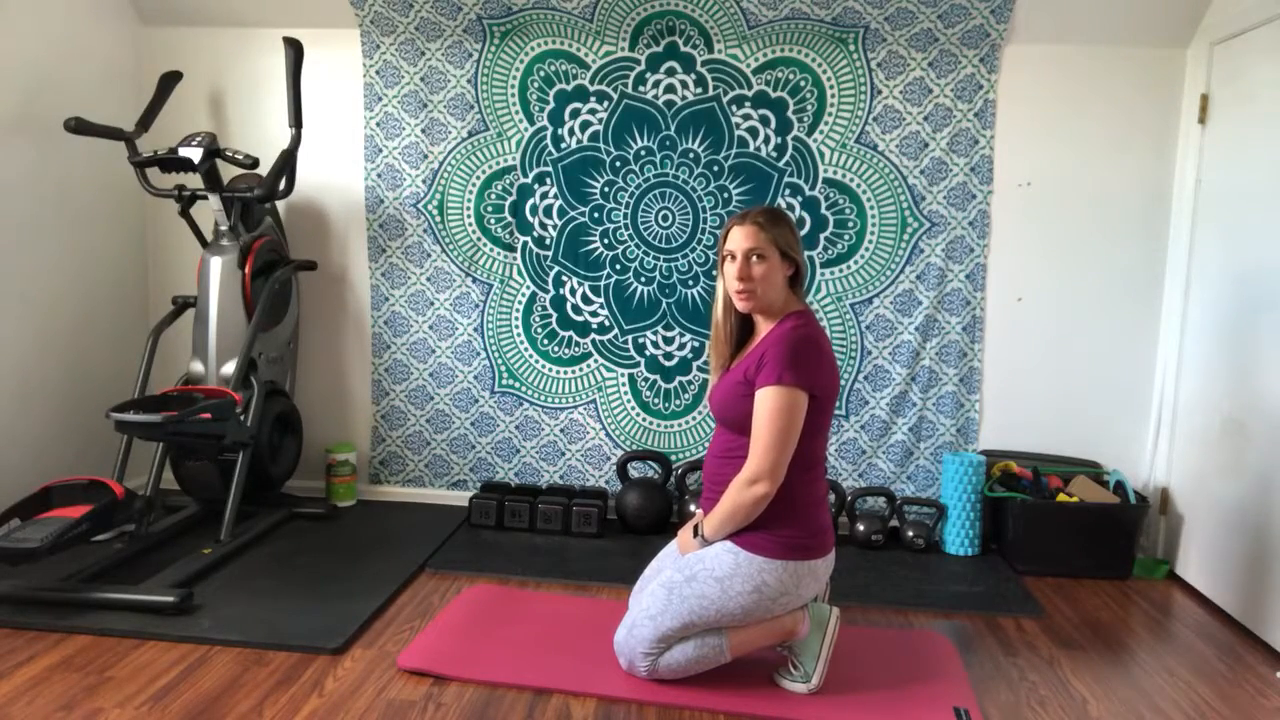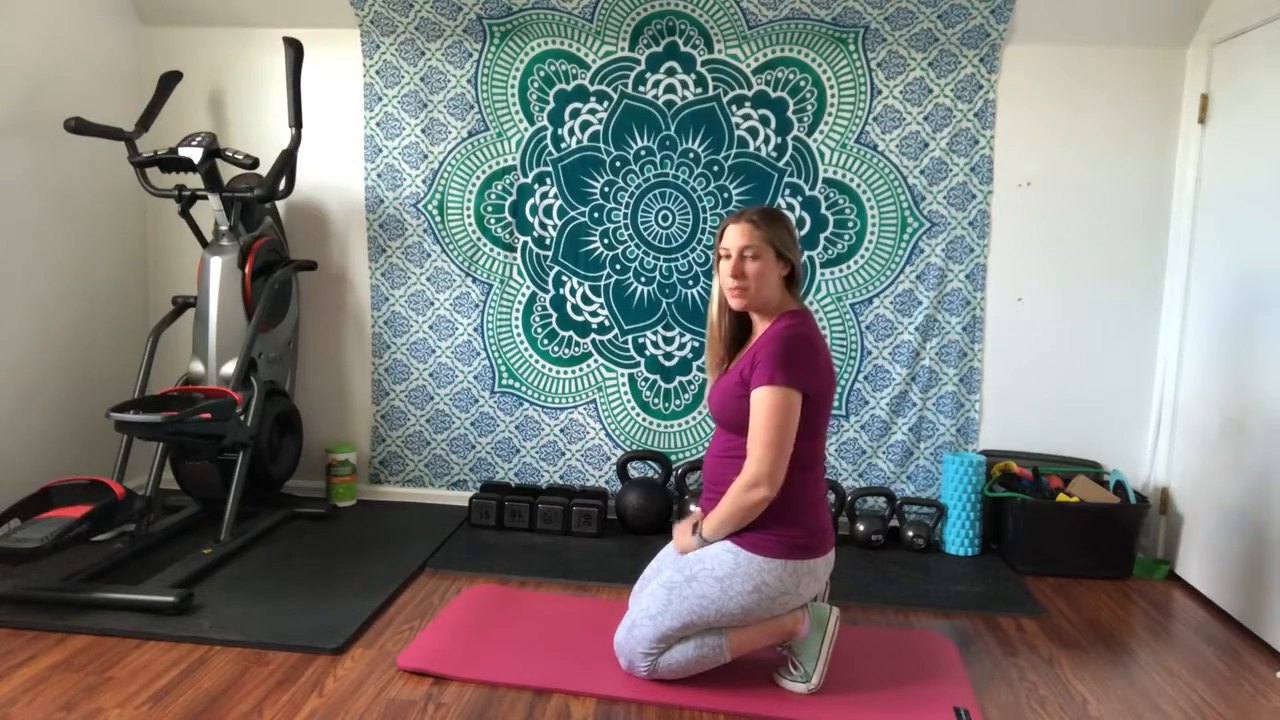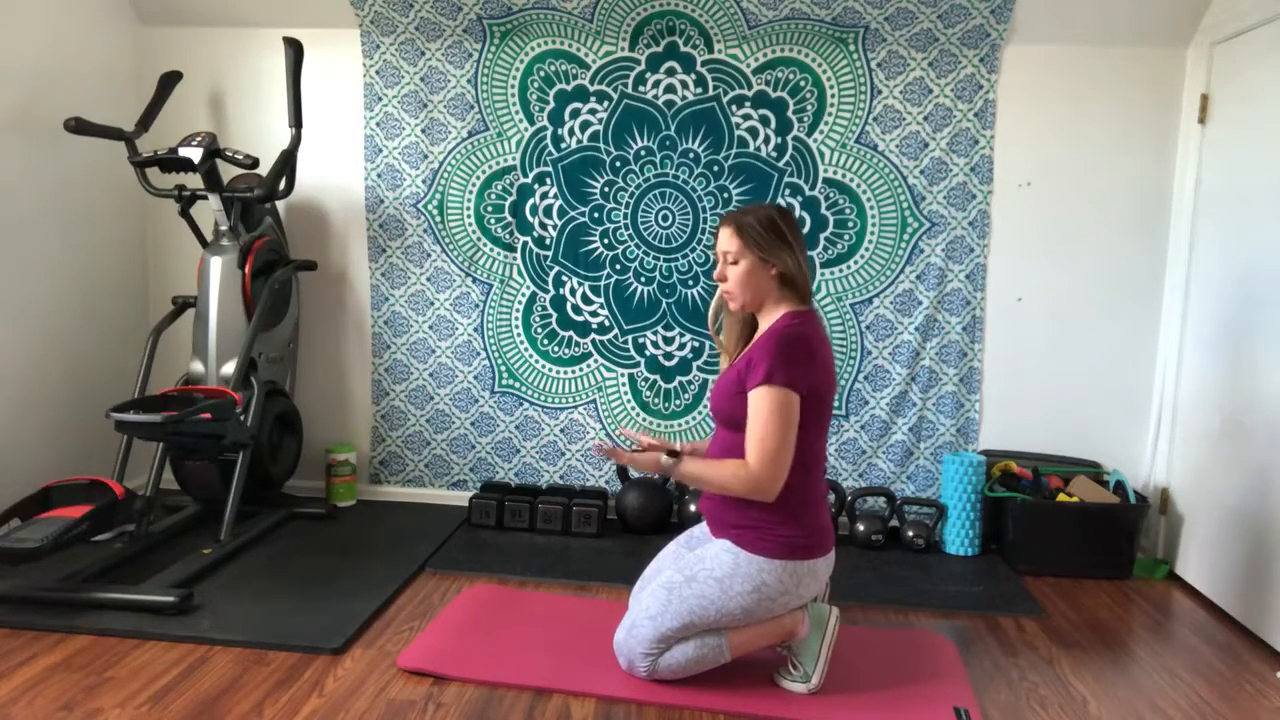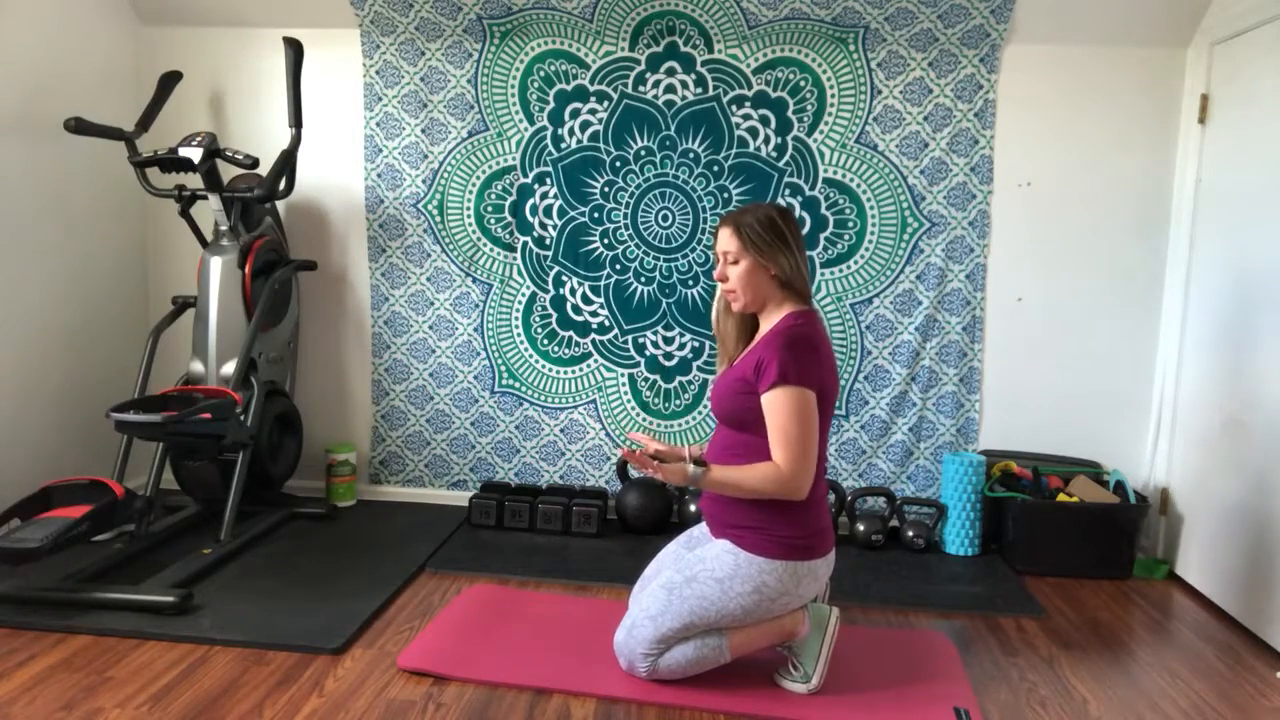
dt=0.5s
person 1, frame 1
left shoulder: (792, 343)
right shoulder: (763, 334)
left elbow: (761, 479)
left wrist: (703, 534)
right wrist: (703, 520)
left hip: (769, 552)
right hip: (747, 532)
left knee: (635, 649)
right knee: (642, 604)
left ankle: (793, 622)
right ankle: (790, 602)
person 1, frame 2
left shoulder: (784, 343)
right shoulder: (766, 333)
left elbow: (761, 482)
left wrist: (699, 534)
right wrist: (701, 522)
left hip: (770, 551)
right hip: (745, 533)
left knee: (635, 648)
right knee: (641, 605)
left ankle: (793, 622)
right ankle: (790, 601)
person 1, frame 3
left shoulder: (784, 343)
right shoulder: (782, 331)
left elbow: (761, 479)
left wrist: (666, 464)
right wrist: (672, 452)
left hip: (770, 553)
right hip: (739, 533)
left knee: (636, 649)
right knee: (642, 605)
left ankle: (794, 622)
right ankle: (787, 601)
person 1, frame 4
left shoulder: (789, 343)
right shoulder: (773, 332)
left elbow: (792, 477)
left wrist: (690, 475)
right wrist: (684, 454)
left hip: (770, 554)
right hip: (737, 532)
left knee: (636, 649)
right knee: (643, 606)
left ankle: (794, 622)
right ankle: (790, 602)
